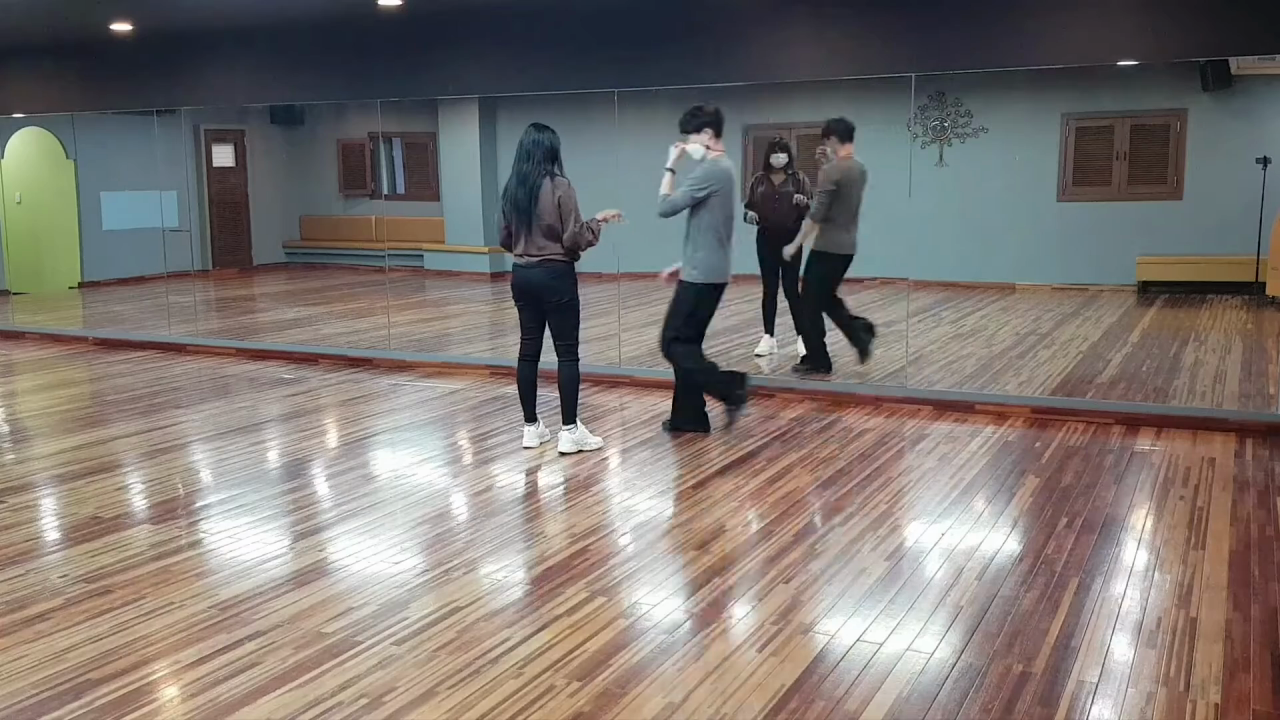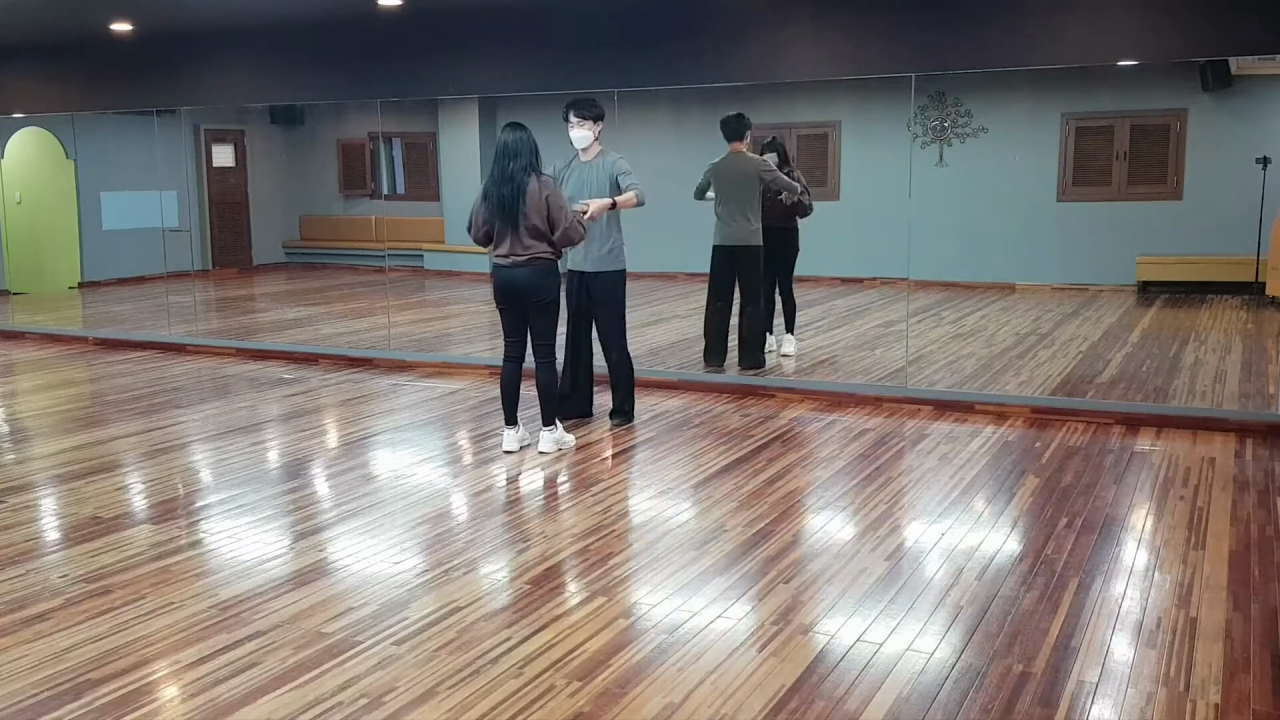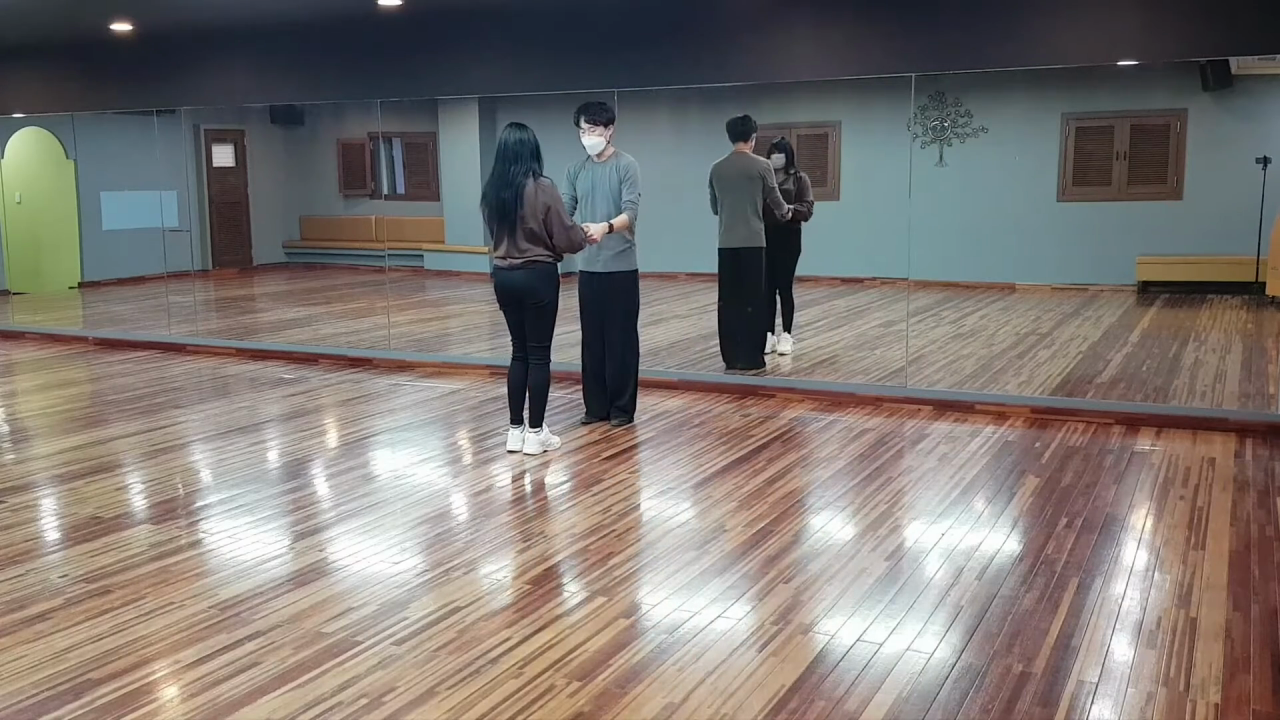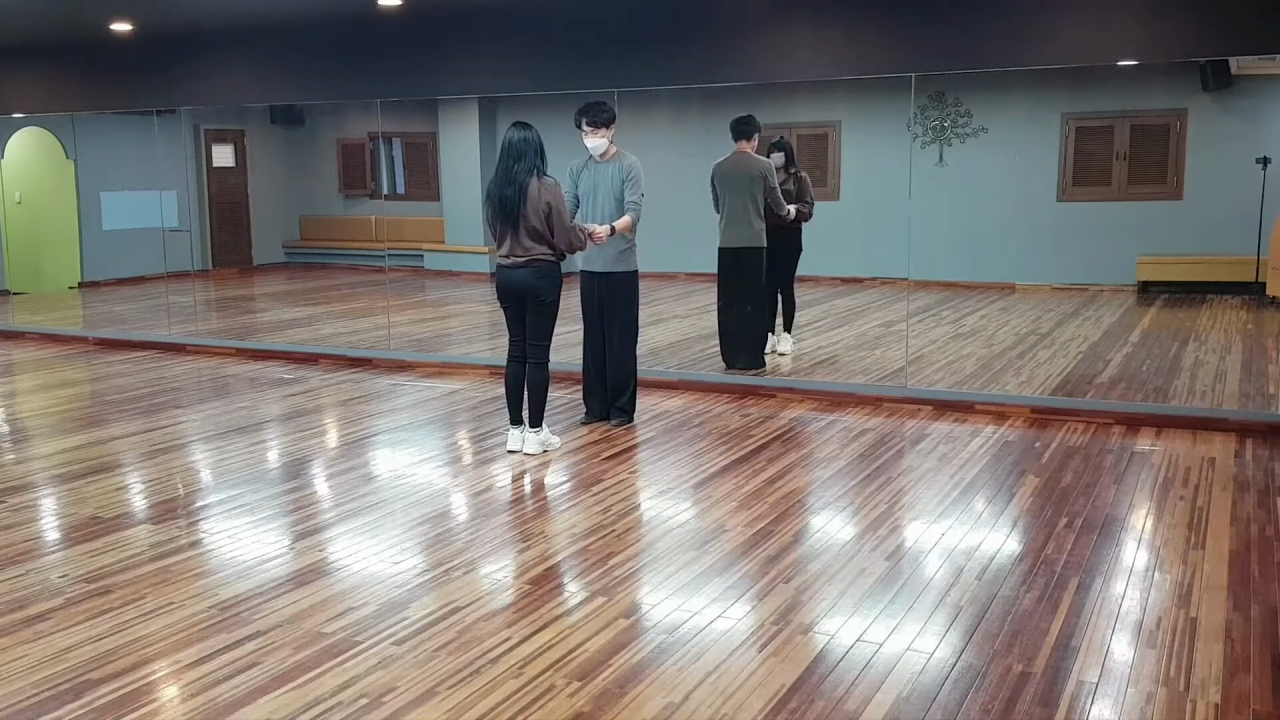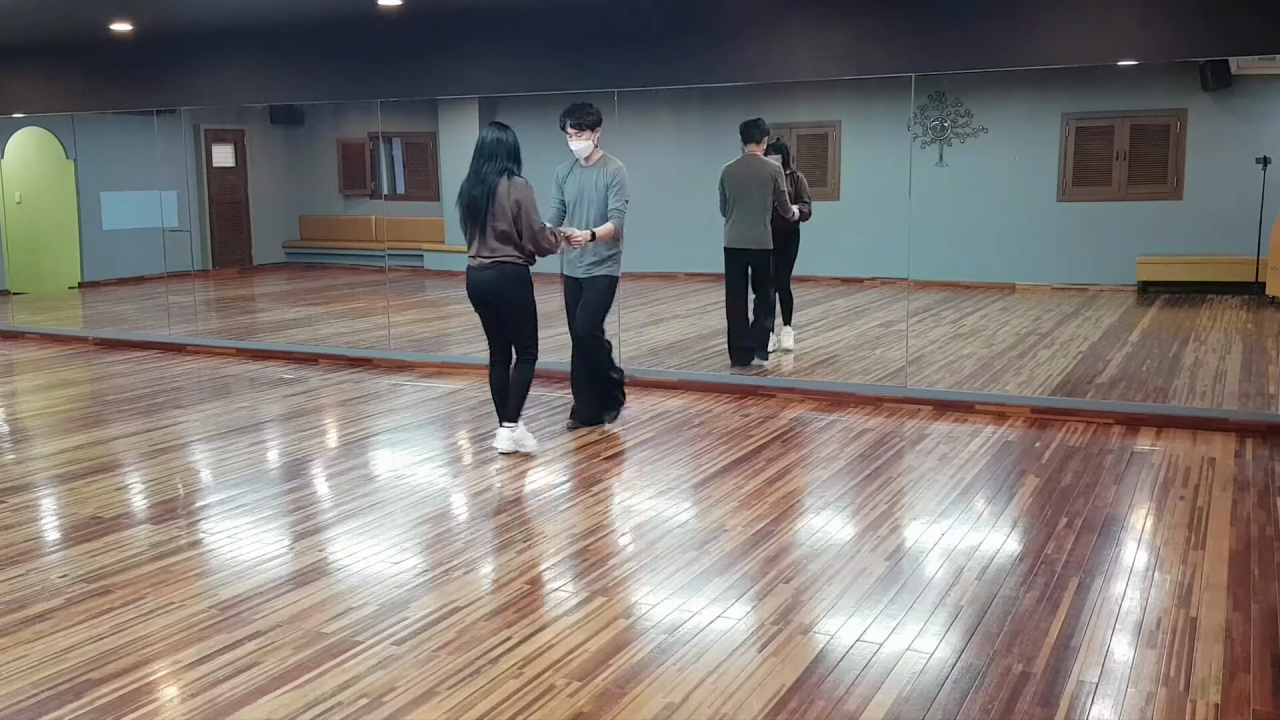
dt=1s
person 1, frame 1
left shoulder: (512, 188)
right shoulder: (559, 186)
left elbow: (505, 239)
right elbow: (575, 238)
right wrist: (599, 220)
left hip: (522, 275)
right hip: (555, 275)
left knee: (529, 349)
right knee: (567, 352)
left ankle: (531, 427)
right ankle: (571, 430)
person 1, frame 2
left shoulder: (490, 189)
right shoulder: (543, 186)
left elbow: (478, 235)
right elbow: (568, 234)
right wrist: (580, 217)
left hip: (504, 275)
right hip: (538, 274)
left knee: (512, 351)
right knee: (544, 353)
left ankle: (511, 431)
right ankle: (550, 432)
person 1, frame 3
left shoulder: (491, 190)
right shoulder: (542, 188)
right elbow: (567, 238)
right wrist: (584, 235)
left hip: (503, 275)
right hip: (537, 276)
left knee: (519, 352)
right knee: (538, 355)
left ankle: (515, 429)
right ankle: (535, 433)
person 1, frame 4
left shoulder: (495, 188)
right shoulder: (545, 187)
right elbow: (565, 239)
right wrist: (584, 235)
left hip: (506, 274)
right hip: (540, 275)
left knee: (516, 351)
right knee: (537, 354)
left ankle: (515, 429)
right ankle: (535, 433)
person 1, frame 5
left shoulder: (470, 188)
right shoulder: (516, 187)
right elbow: (536, 241)
right wrist: (557, 237)
left hip: (476, 276)
right hip: (509, 277)
left knee: (500, 354)
right knee: (526, 353)
left ankle: (506, 429)
right ankle: (511, 427)
person 2, frame 1
left shoulder: (710, 172)
right shoulder: (721, 169)
left elbow: (666, 207)
left wrist: (671, 166)
right wrist: (683, 264)
left hip: (702, 274)
right hip: (711, 272)
left knee: (673, 340)
right knee: (686, 340)
left ankle: (732, 388)
right ankle: (685, 416)
person 2, frame 2
left shoulder: (614, 163)
right shoulder: (563, 168)
left elbow: (638, 195)
left wrist: (608, 203)
left hip: (609, 266)
right hip: (576, 265)
left knee: (612, 337)
right knee: (577, 335)
left ankle: (623, 407)
right ankle: (575, 403)
person 2, frame 3
left shoulder: (626, 166)
right shoulder: (576, 170)
left elbow: (631, 213)
right elbow: (564, 210)
left wrist: (605, 228)
left hip: (621, 266)
right hip: (588, 266)
left knee: (621, 337)
right knee: (592, 337)
left ankle: (622, 407)
right ankle: (596, 404)
person 2, frame 4
left shoulder: (628, 165)
right shoulder: (577, 169)
left elbow: (633, 212)
right elbow: (566, 210)
left wrist: (609, 229)
left hip: (620, 266)
right hip: (589, 265)
left knee: (620, 338)
right knee: (593, 338)
left ankle: (621, 407)
right ankle: (596, 404)
person 2, frame 5
left shoulder: (614, 171)
right shoulder: (563, 173)
left elbow: (617, 222)
right elbow: (555, 216)
left wrist: (589, 235)
left hip: (603, 266)
right hip: (572, 269)
left knee: (587, 330)
right knee: (580, 336)
left ankle: (611, 394)
right ankle: (586, 409)
person 3, frame 1
left shoulder: (831, 171)
right shoulder: (860, 169)
left elbow: (817, 215)
left wrist: (796, 244)
left hip: (827, 247)
right hip: (847, 246)
left knee: (809, 301)
right knee: (825, 297)
left ankle: (816, 361)
right ankle: (860, 330)
person 3, frame 2
left shoulder: (714, 168)
right shoulder: (758, 164)
left elbow: (698, 194)
right elbow: (793, 189)
right wrist: (794, 190)
left hip: (722, 242)
right hip: (749, 241)
left knee: (718, 300)
right knee: (751, 301)
left ankle: (714, 357)
right ankle: (750, 358)
person 3, frame 3
left shoulder: (717, 168)
right shoulder: (761, 166)
right elbow: (776, 202)
right wrist: (785, 212)
left hip: (726, 243)
right hip: (752, 242)
left knee: (728, 300)
right knee: (752, 300)
left ankle: (731, 356)
right ankle: (750, 357)
person 3, frame 4
left shoulder: (718, 168)
right shoulder: (763, 166)
right elbow: (776, 203)
right wrist: (789, 212)
left hip: (726, 243)
right hip: (753, 242)
left knee: (727, 301)
right knee: (753, 301)
left ankle: (731, 357)
right ankle: (751, 359)
person 3, frame 5
left shoulder: (728, 170)
right shoulder: (773, 169)
right elbow: (784, 208)
right wrist: (794, 214)
left hip: (733, 243)
right hip: (761, 242)
left knee: (735, 300)
right knee: (764, 297)
left ankle: (740, 354)
right ankle: (757, 348)
person 4, frame 1
left shoulder: (798, 179)
right shoulder: (759, 180)
left elbow: (808, 213)
right elbow: (749, 207)
left wrist: (804, 204)
right wrist: (750, 215)
left hip: (790, 239)
right hip: (766, 239)
left knee: (791, 288)
right knee: (769, 289)
left ankle: (801, 337)
right ankle: (768, 337)
person 4, frame 2
left shoulder: (793, 177)
left elbow: (807, 209)
left wrist: (795, 199)
left hip: (786, 237)
right hip: (763, 237)
left knee: (785, 287)
right knee: (766, 288)
left ankle: (789, 337)
right ankle: (768, 335)
person 4, frame 3
left shoulder: (799, 178)
left elbow: (807, 209)
left wrist: (789, 210)
left hip: (788, 238)
right hip: (765, 237)
left knee: (785, 287)
right knee: (767, 288)
left ankle: (786, 335)
right ankle: (769, 335)
person 4, frame 4
left shoulder: (800, 178)
left elbow: (807, 208)
left wrist: (794, 209)
left hip: (789, 237)
right hip: (766, 236)
left knee: (786, 287)
right knee: (769, 288)
left ankle: (786, 336)
right ankle: (769, 335)
person 4, frame 5
left shoulder: (796, 178)
left elbow: (806, 207)
left wrist: (796, 210)
left hip: (788, 236)
left knee: (782, 283)
left ankle: (787, 330)
right ankle: (770, 333)
